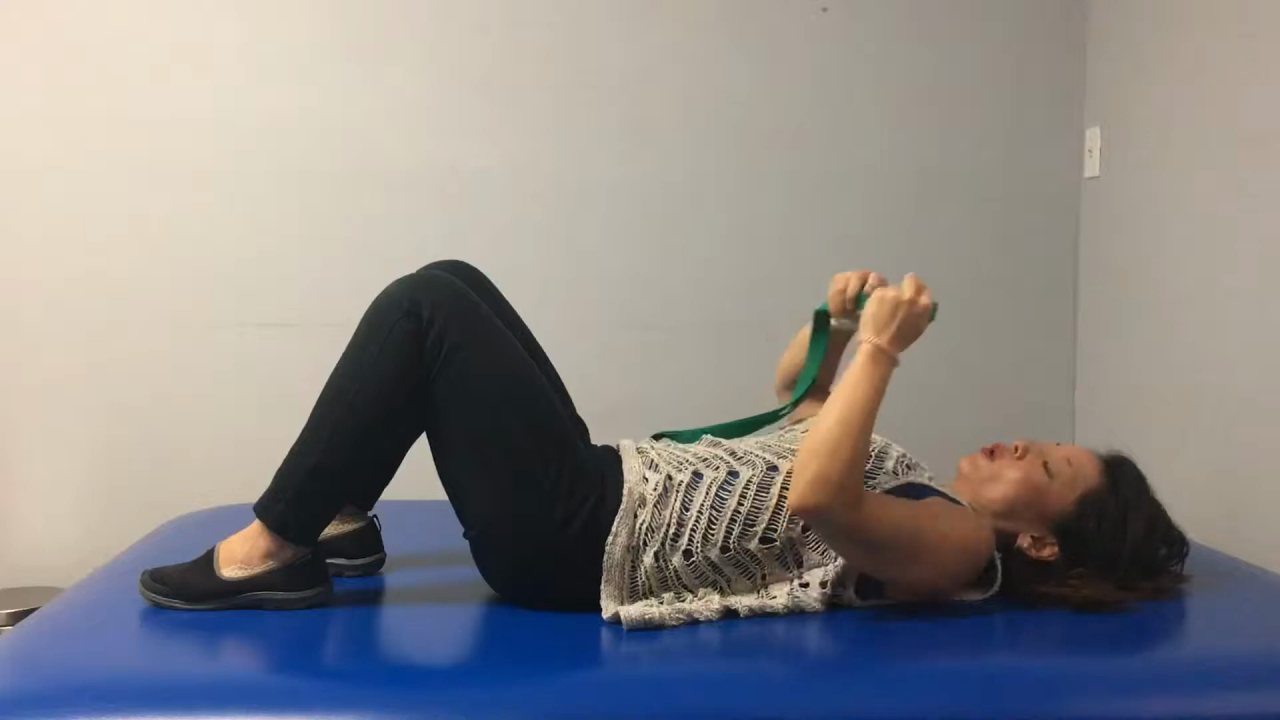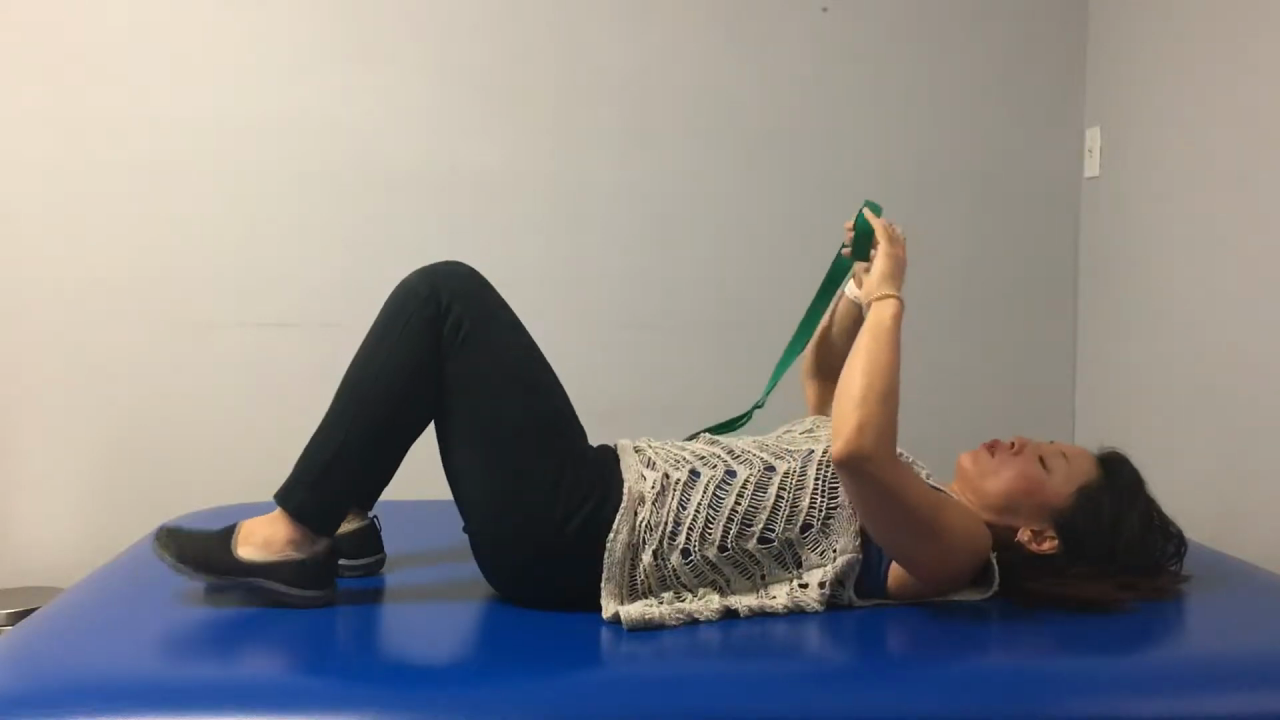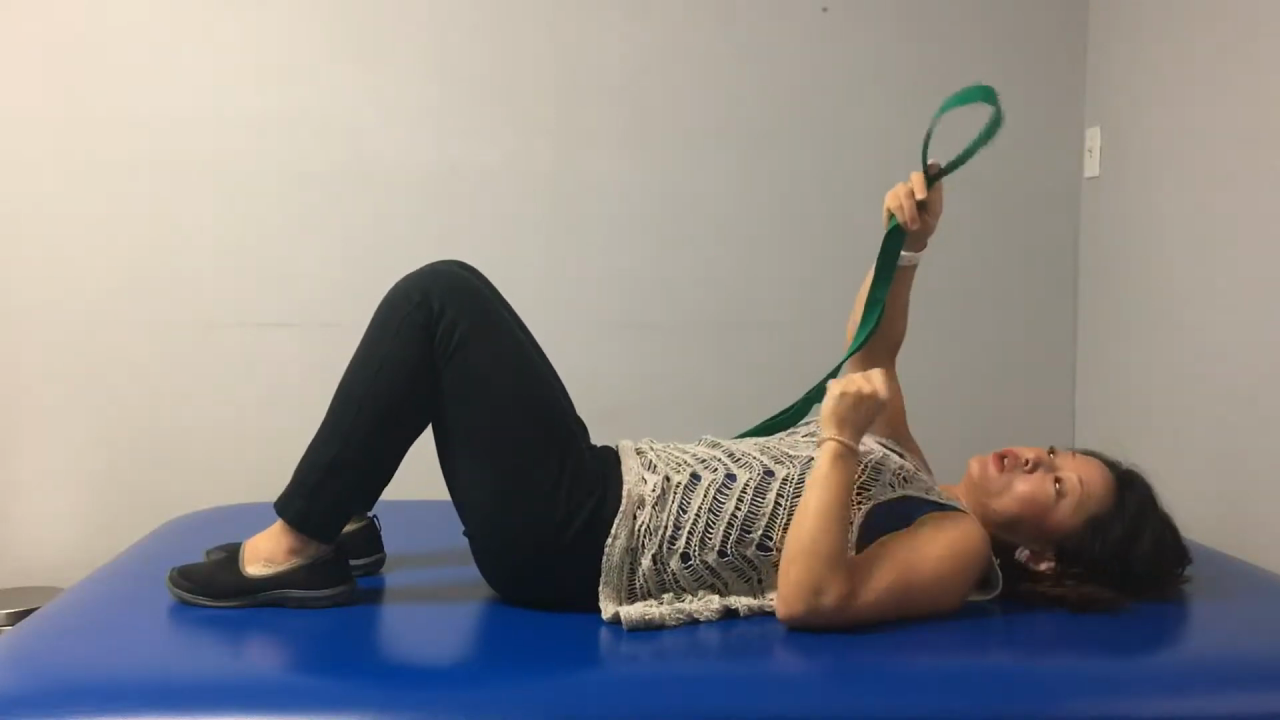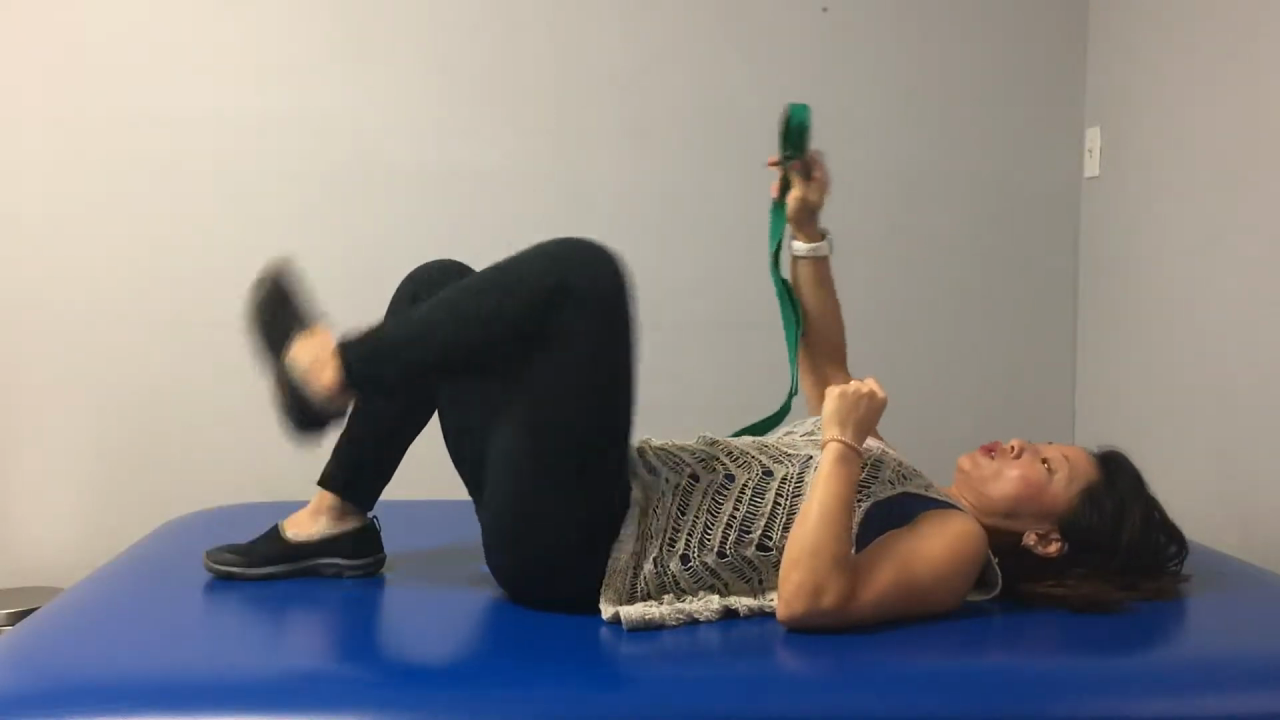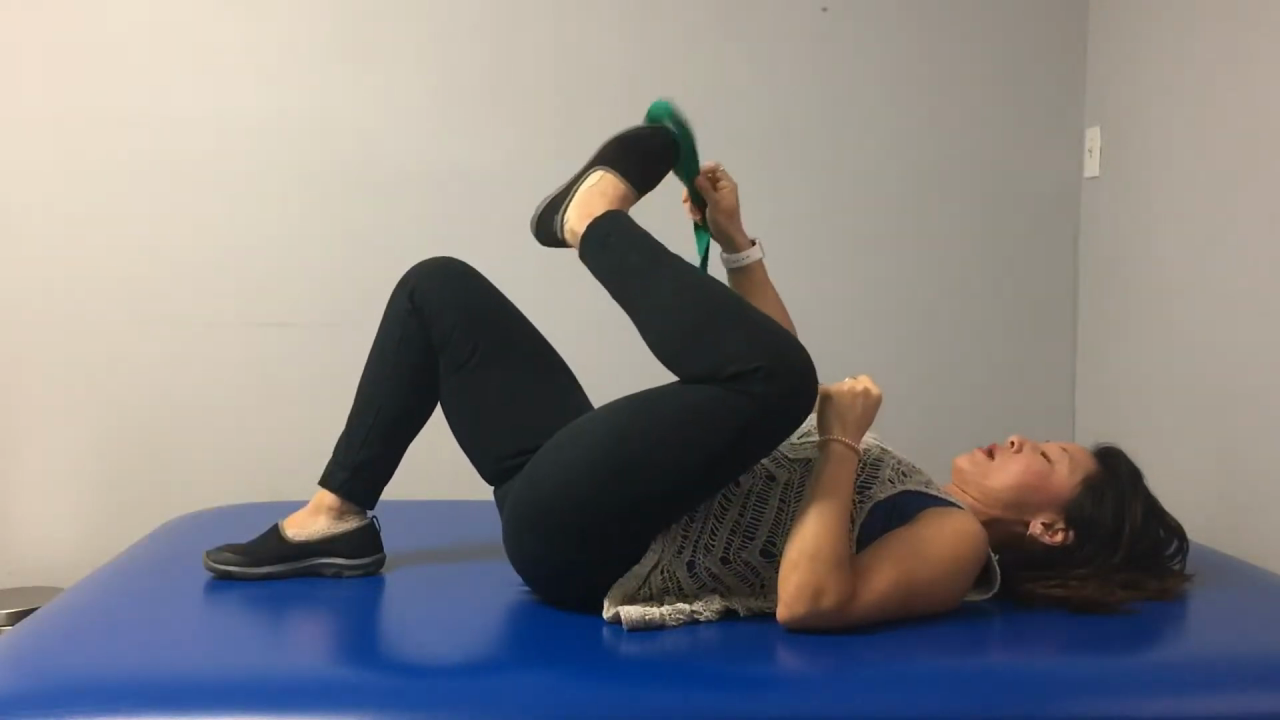
dt=1s
person 1, frame 1
left shoulder: (956, 549)
right shoulder: (926, 496)
left elbow: (816, 498)
right elbow: (795, 393)
left wrist: (880, 347)
right wrist: (835, 317)
left hip: (575, 545)
right hip: (601, 489)
left knee: (424, 310)
right knee: (451, 285)
left ankle: (274, 548)
right ankle: (338, 523)
person 1, frame 2
left shoulder: (951, 547)
right shoulder: (919, 497)
left elbow: (855, 447)
right elbow: (824, 375)
left wrist: (890, 297)
right wrist: (866, 286)
left hip: (571, 543)
right hip: (600, 497)
left knee: (441, 298)
right knee: (454, 294)
left ankle: (295, 534)
right ankle: (341, 524)
person 1, frame 3
left shoulder: (958, 548)
right shoulder: (917, 487)
left elbow: (806, 600)
right elbow: (869, 360)
left wrist: (837, 439)
right wrist: (907, 246)
left hip: (576, 546)
right hip: (602, 498)
left knee: (443, 296)
right knee: (447, 297)
left ankle: (299, 546)
right ankle: (331, 530)
person 1, frame 4
left shoulder: (954, 548)
right shoulder: (908, 485)
left elbow: (808, 599)
right elbow: (825, 367)
left wrist: (838, 442)
right wrist: (805, 231)
left hip: (571, 554)
right hip: (597, 510)
left knee: (580, 273)
right knee: (437, 283)
left ankle: (333, 372)
right ankle: (336, 519)
person 1, frame 5
left shoulder: (957, 543)
right shoulder: (917, 491)
left elbow: (808, 602)
right elbow: (787, 371)
left wrist: (839, 441)
right wrist: (735, 242)
left hip: (577, 541)
right hip: (566, 497)
left knee: (774, 377)
right knee: (439, 286)
left ankle: (592, 222)
right ankle: (337, 518)
